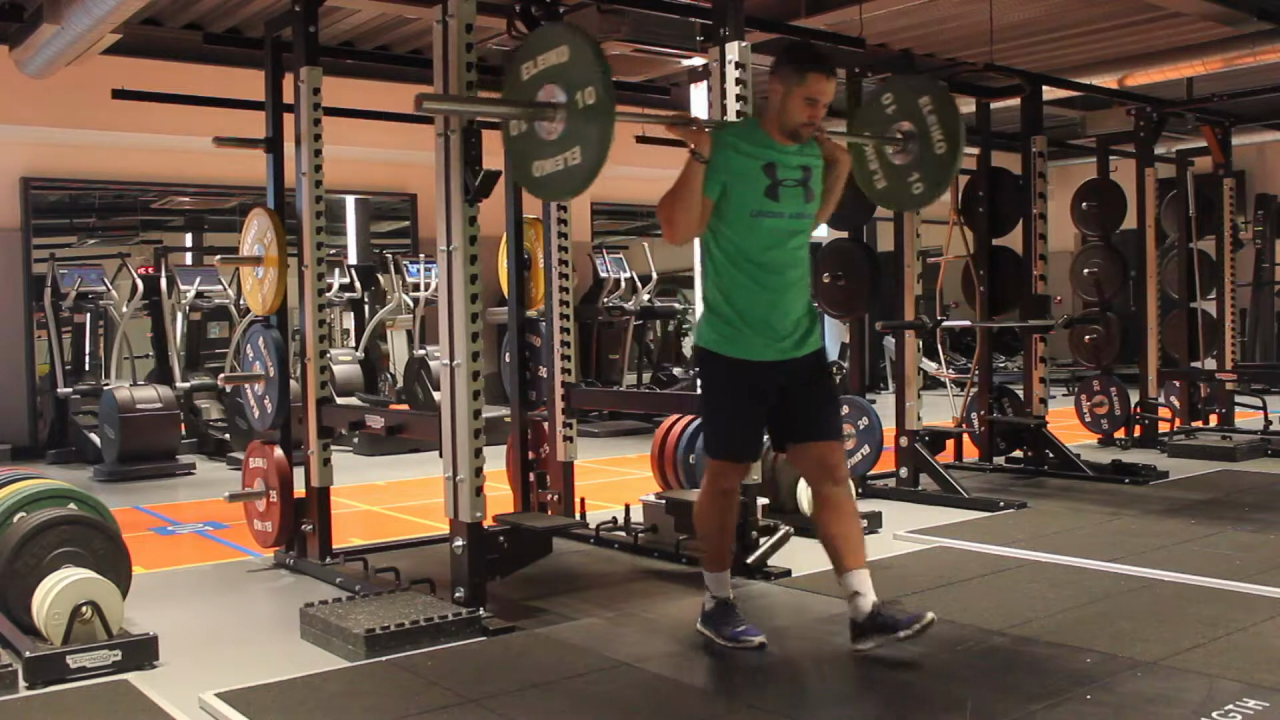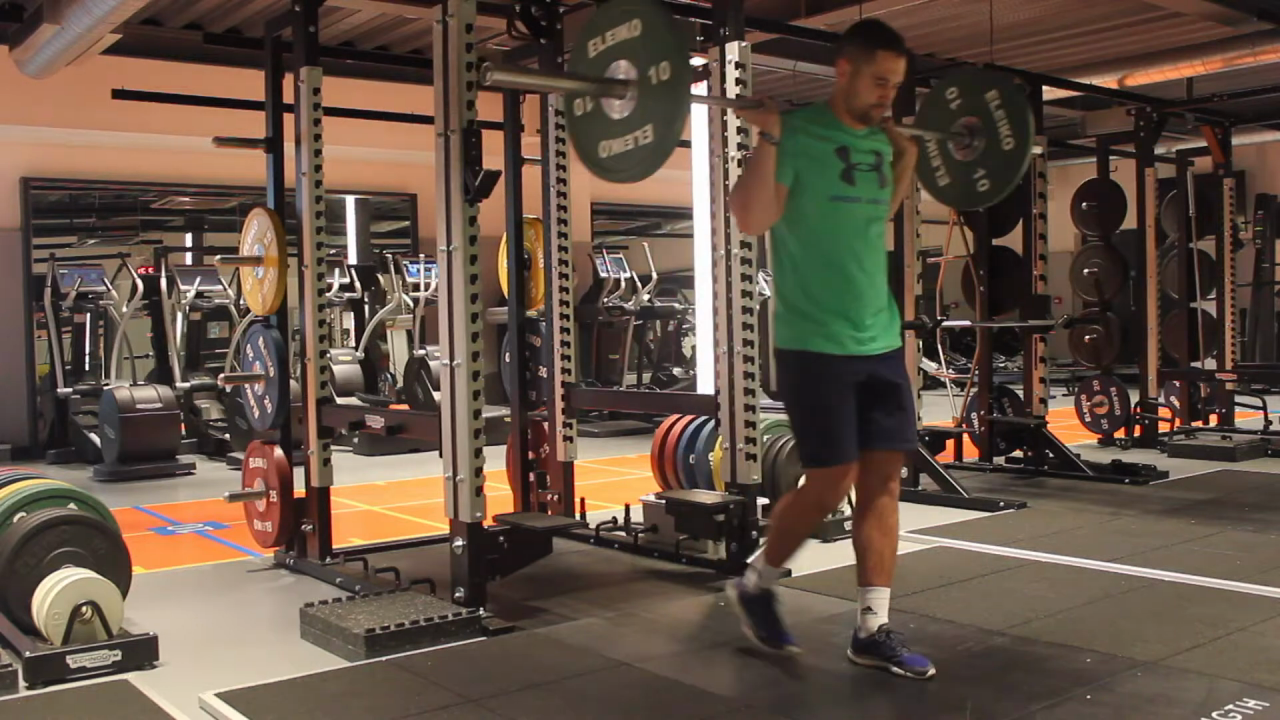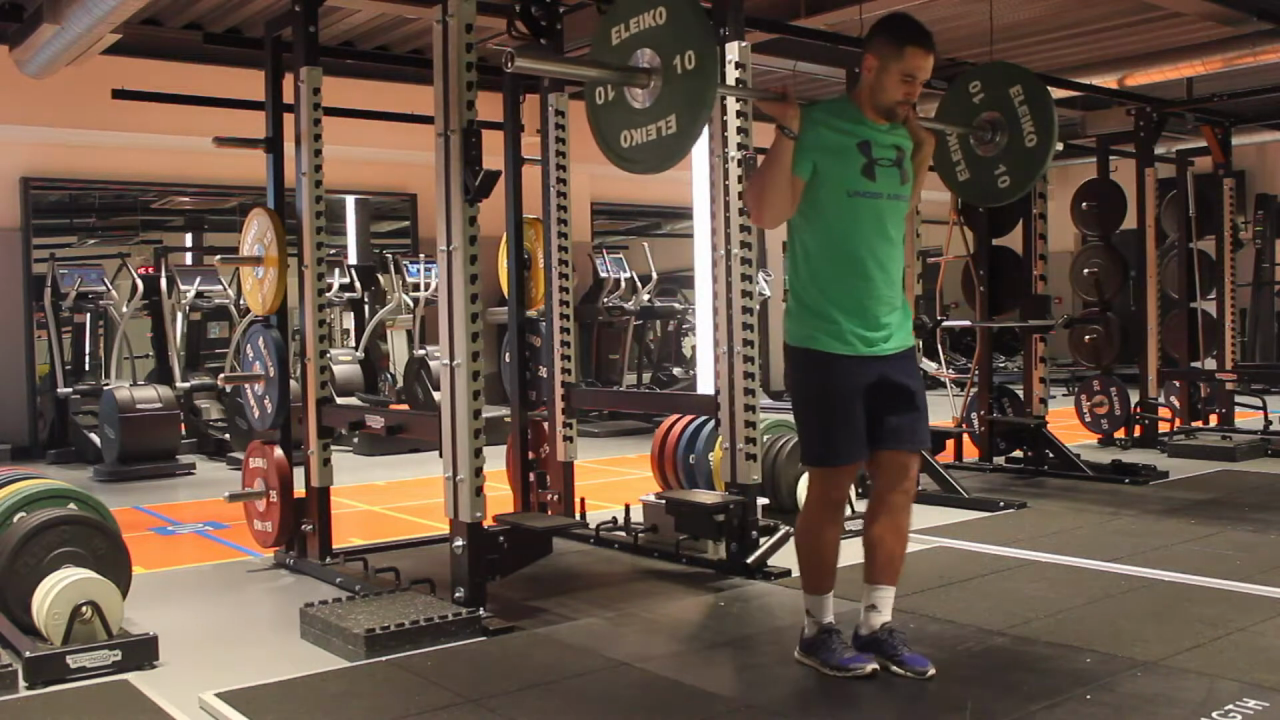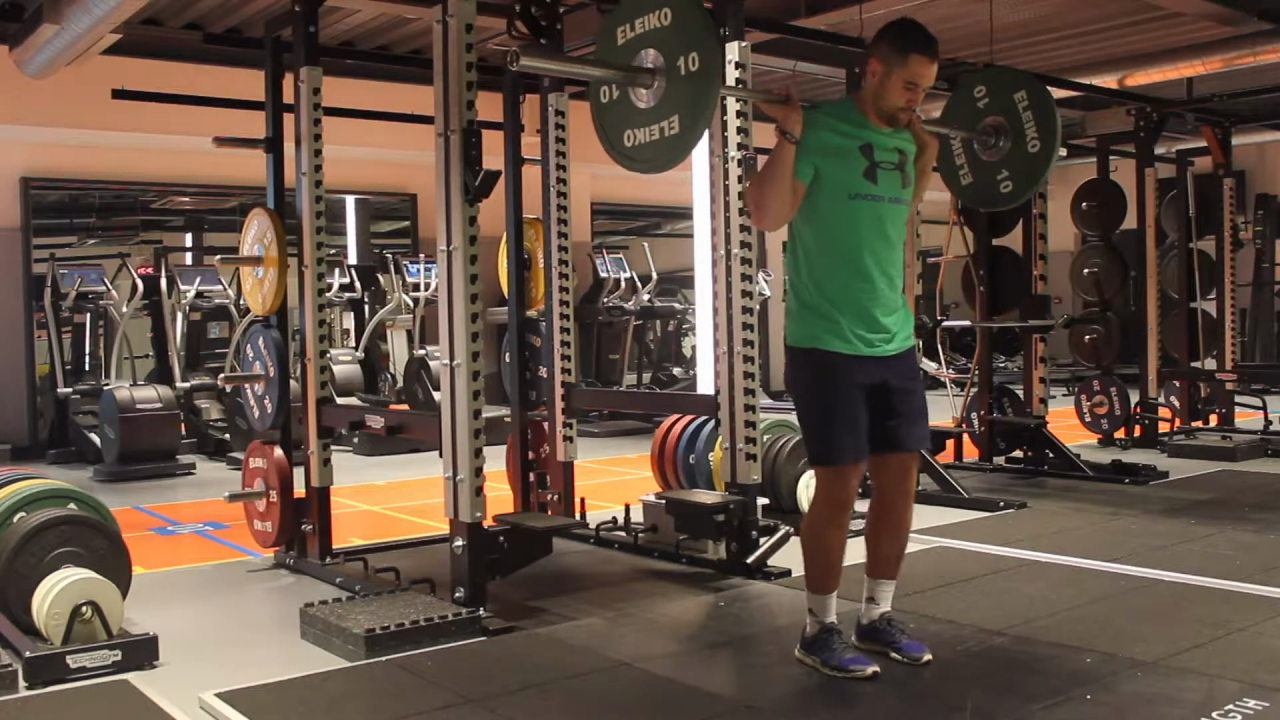
dt=0.4s
person 1, frame 1
left shoulder: (810, 155)
right shoulder: (727, 148)
right elbow: (678, 229)
left wrist: (839, 167)
right wrist: (698, 156)
left hip: (800, 346)
right hip: (734, 349)
left knee: (830, 471)
right knee: (725, 478)
left ankle: (865, 609)
right ankle: (717, 604)
person 1, frame 2
left shoulder: (878, 143)
right shoulder: (799, 134)
right elbow: (752, 219)
left wrist: (906, 158)
right wrist: (768, 137)
left hip: (879, 341)
right hip: (813, 345)
left knee: (883, 481)
right knee: (830, 483)
left ankle: (874, 628)
right ankle: (757, 584)
person 1, frame 3
left shoulder: (899, 137)
right shoulder: (819, 128)
right elbow: (767, 212)
left wrist: (924, 150)
right wrist: (787, 129)
left hip: (893, 341)
right hip: (827, 344)
left knee: (898, 483)
right knee: (833, 488)
left ankle: (876, 627)
right ankle: (817, 630)
person 1, frame 4
left shoulder: (902, 140)
right shoulder: (821, 130)
right elbow: (768, 214)
left wrist: (926, 155)
right wrist: (789, 133)
left hip: (893, 340)
right hip: (827, 343)
left knee: (898, 484)
right knee: (839, 485)
left ankle: (875, 616)
right ankle: (820, 629)
